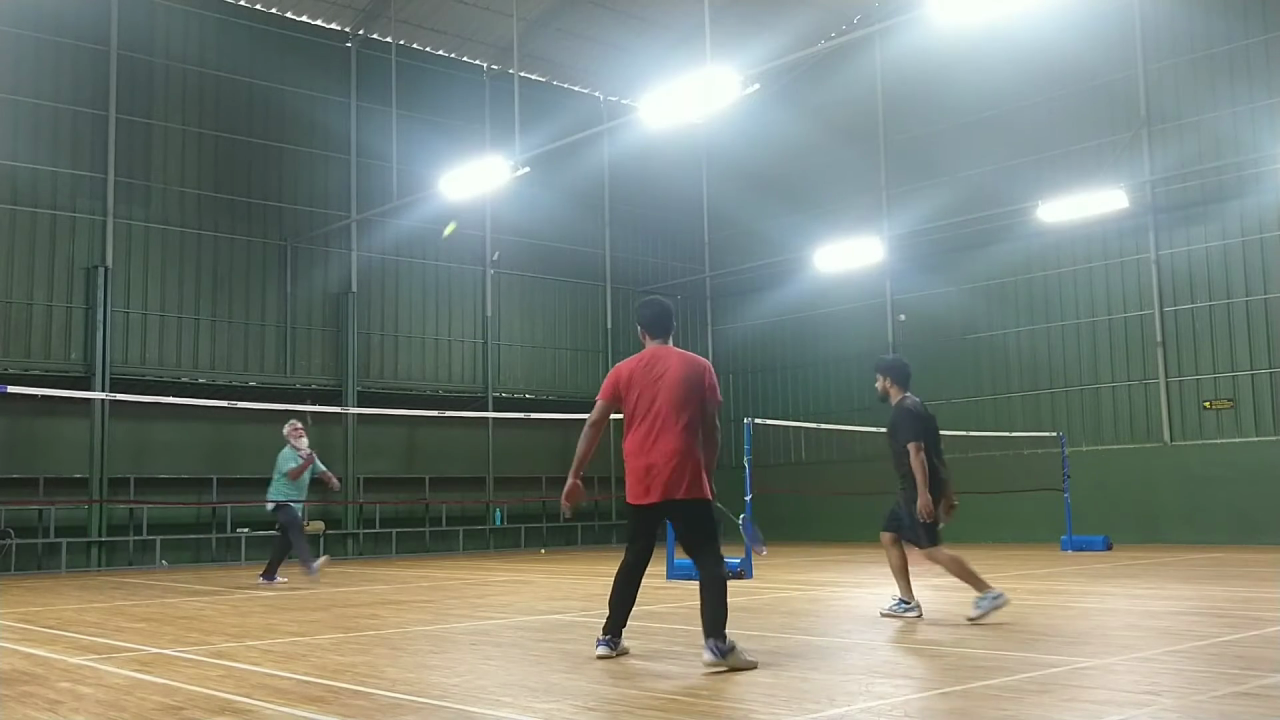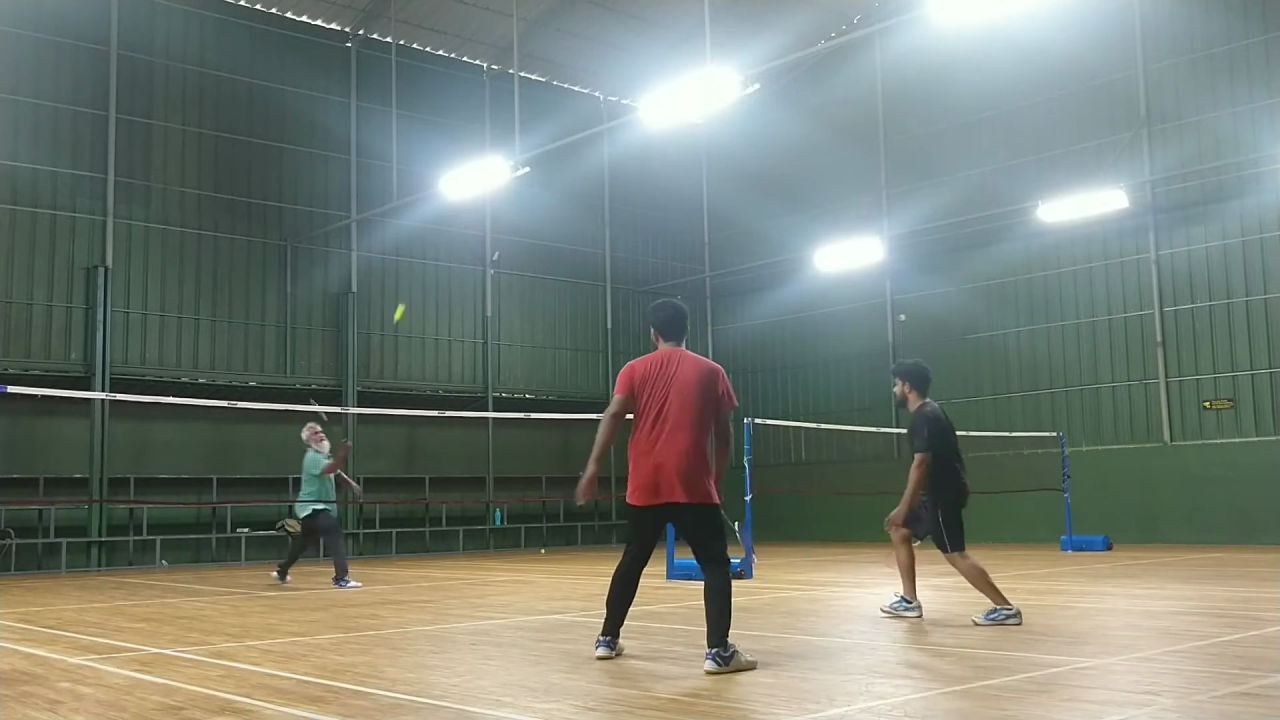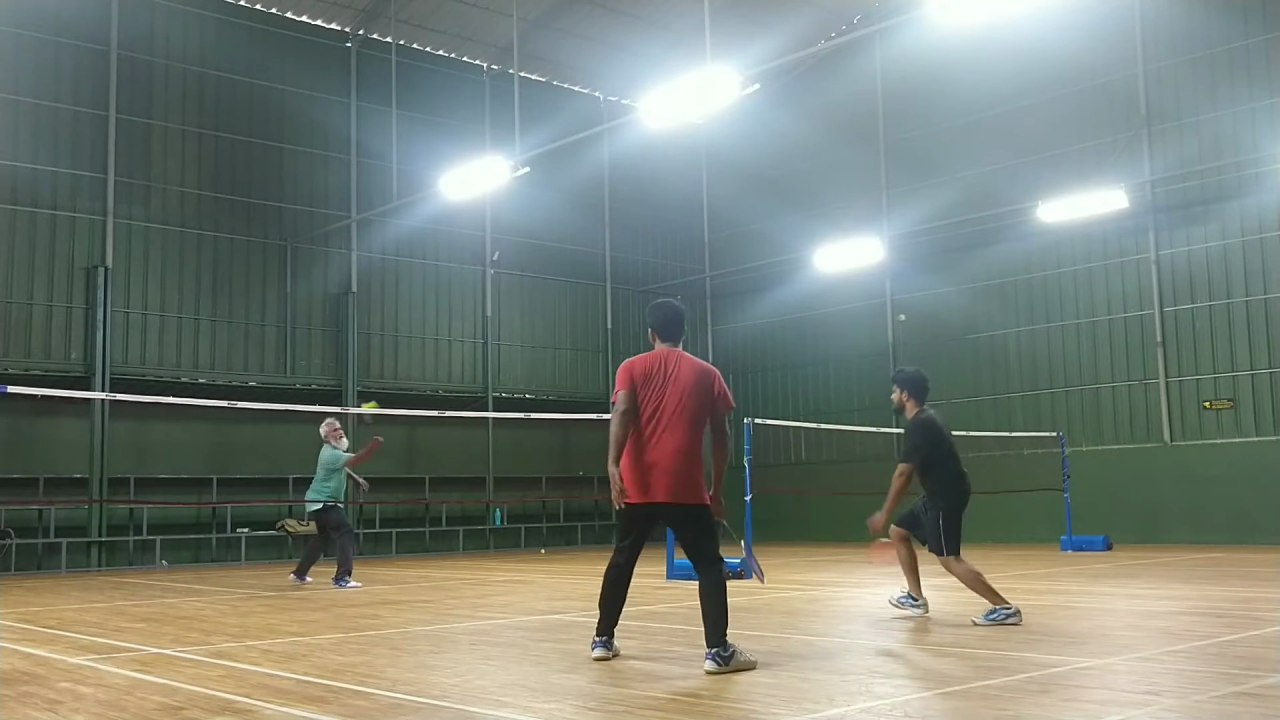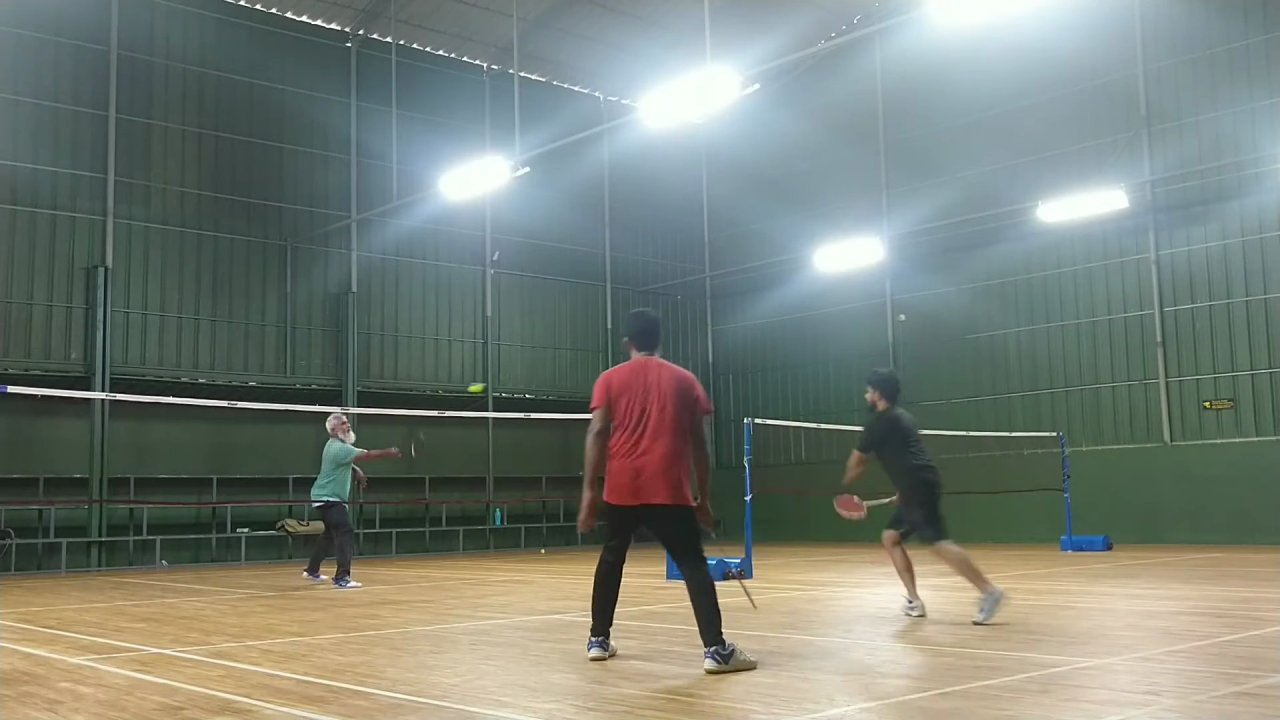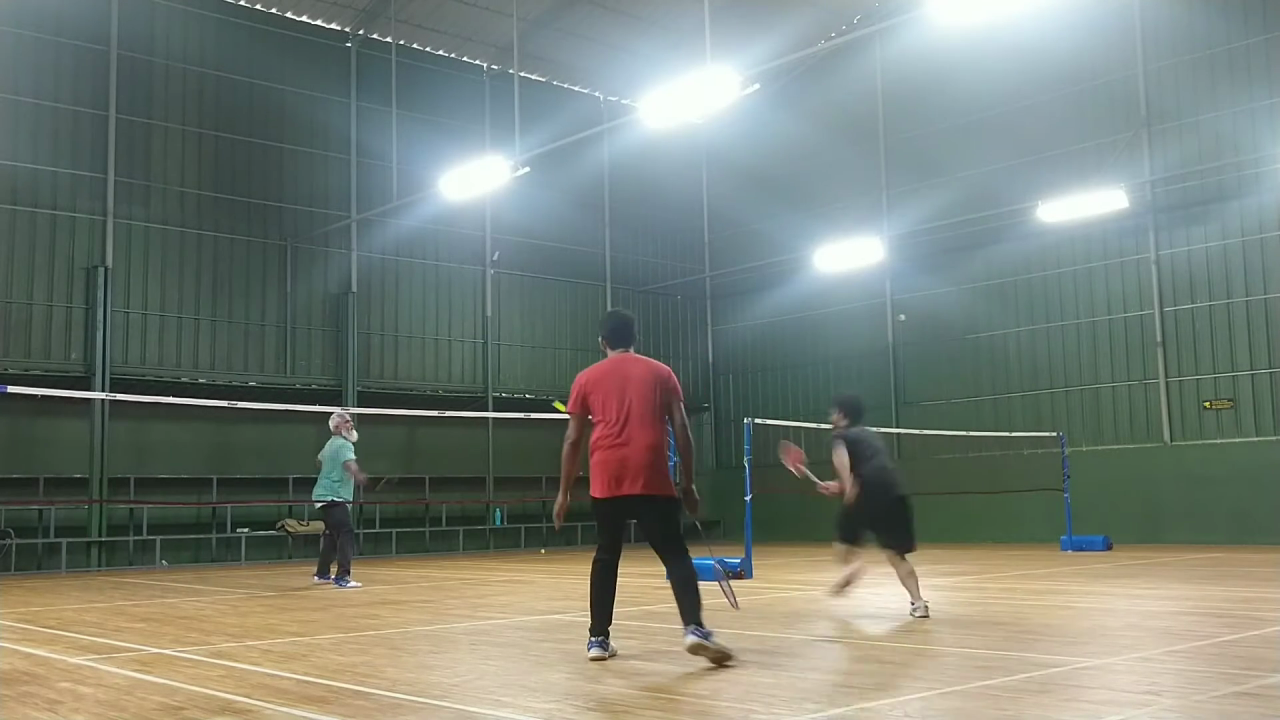
dt=0.2s
person 1, frame 1
left shoulder: (624, 371)
right shoulder: (699, 367)
left elbow: (595, 424)
right elbow: (710, 429)
left wrist: (574, 476)
right wrist: (707, 475)
left hip: (641, 484)
right hip: (685, 482)
left knee: (634, 560)
right knee: (710, 561)
left ankle: (609, 638)
right ankle: (717, 644)
person 1, frame 2
left shoulder: (635, 370)
right shoulder: (711, 372)
left elbow: (613, 416)
right elbow: (724, 435)
left wrist: (592, 466)
right wrist: (715, 479)
left hip: (644, 486)
right hip: (692, 485)
left knee: (632, 560)
right knee: (715, 564)
left ankle: (607, 639)
right ankle: (718, 651)
person 1, frame 3
left shoulder: (633, 368)
right shoulder: (708, 374)
left elbow: (622, 413)
right elbow: (721, 437)
left wrist: (613, 466)
right wrist: (717, 490)
left hip: (637, 485)
right hip: (685, 487)
left knee: (622, 560)
right knee: (709, 565)
left ankle: (603, 639)
right ankle: (718, 651)
person 1, frame 4
left shoulder: (611, 379)
right shoulder: (685, 380)
left elbow: (597, 434)
right elbow: (698, 443)
left wrist: (589, 490)
right wrist: (703, 497)
left hip: (621, 488)
right hip: (669, 489)
left knee: (611, 560)
right knee: (694, 565)
left ankle: (599, 639)
right ankle: (716, 649)
person 1, frame 5
left shoulder: (587, 379)
right shoulder: (661, 373)
left elbow: (573, 440)
right elbow: (681, 429)
left wrist: (564, 492)
right wrist: (688, 482)
left hip: (607, 479)
right hip: (652, 480)
left knee: (606, 557)
right knee: (676, 556)
left ankle: (598, 639)
right ankle: (695, 629)
person 2, frame 1
left shoulder: (904, 410)
right shoulder: (911, 407)
left elbow: (916, 452)
right elbow: (934, 454)
left wrist: (923, 493)
right wrist: (946, 495)
left hip: (920, 490)
right hip: (915, 490)
left knee: (933, 550)
right knee: (888, 537)
left ankle: (989, 593)
right ankle: (907, 601)
person 2, frame 2
left shoulder: (924, 417)
right shoulder: (929, 412)
left elbow: (920, 464)
right elbow: (948, 458)
left wrist: (903, 507)
left hip: (944, 494)
right hip: (937, 493)
left knee: (956, 556)
right knee: (899, 534)
left ankle: (1006, 608)
right ankle: (909, 601)
person 2, frame 3
left shoulder: (918, 425)
right shoulder: (925, 419)
left elbow: (903, 473)
left wrist: (884, 513)
left hip: (946, 497)
right hip: (936, 496)
left knee: (949, 560)
right knee: (897, 532)
left ankle: (1005, 608)
right ankle: (915, 597)
person 2, frame 4
left shoulder: (880, 421)
right shoulder: (899, 417)
left elbow: (856, 462)
left wrist: (849, 476)
right wrist: (902, 492)
left hip: (917, 489)
right hip: (916, 488)
left knee: (939, 545)
right knee: (890, 539)
left ankle: (989, 593)
right ankle: (914, 600)
person 2, frame 5
left shoulder: (841, 436)
right shoulder: (871, 436)
left elbow: (840, 455)
left wrist: (847, 483)
right wrist: (839, 486)
left hip: (867, 493)
right hip: (894, 494)
left knee: (845, 542)
right knee: (896, 554)
left ankle: (853, 565)
right ankle: (918, 602)
